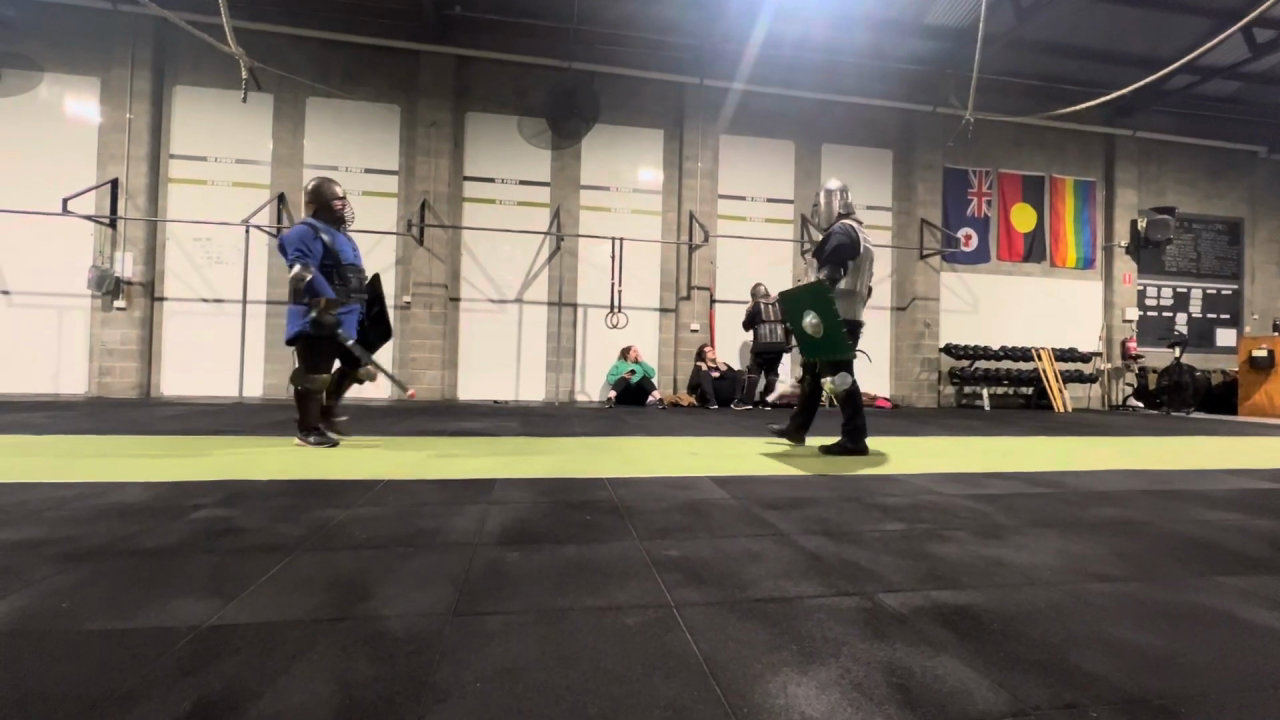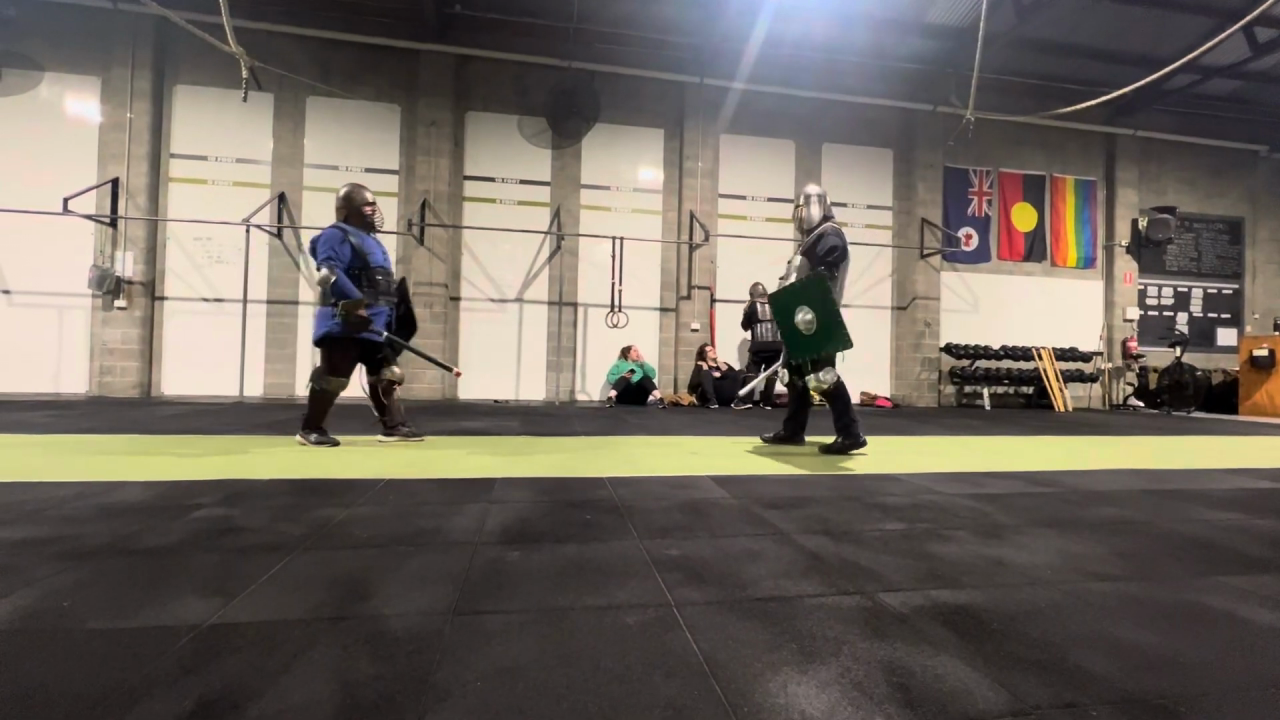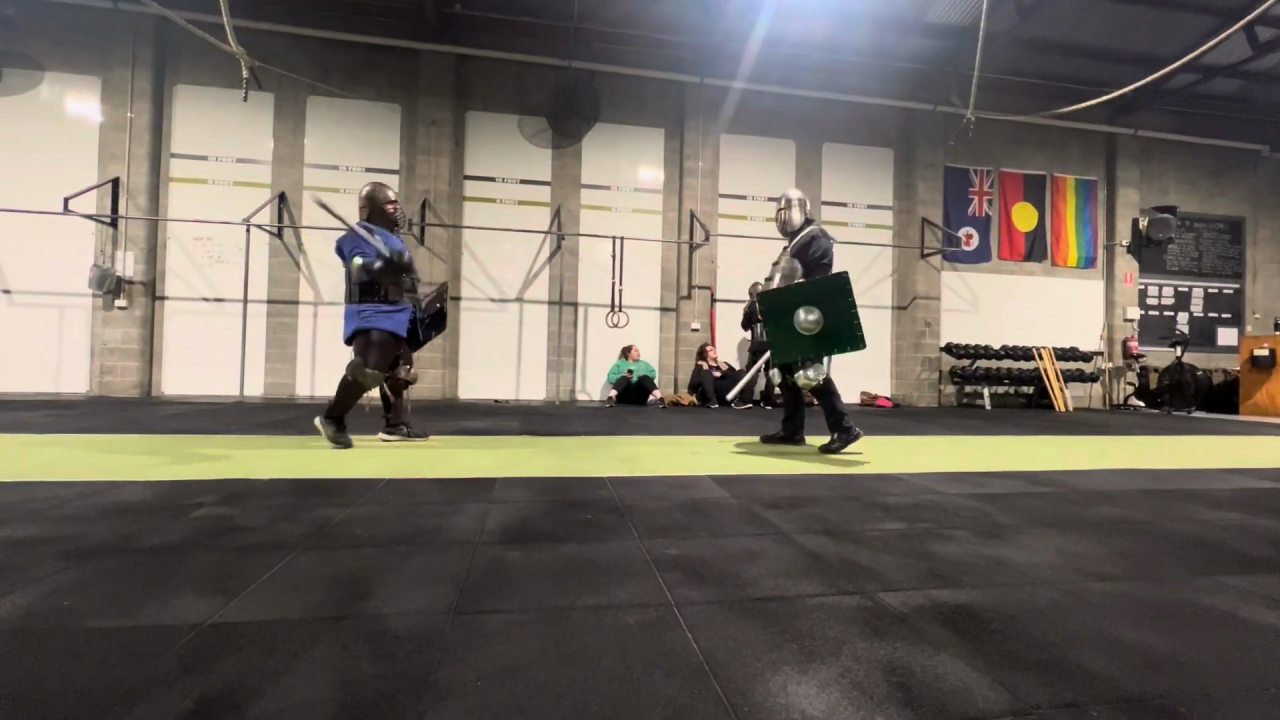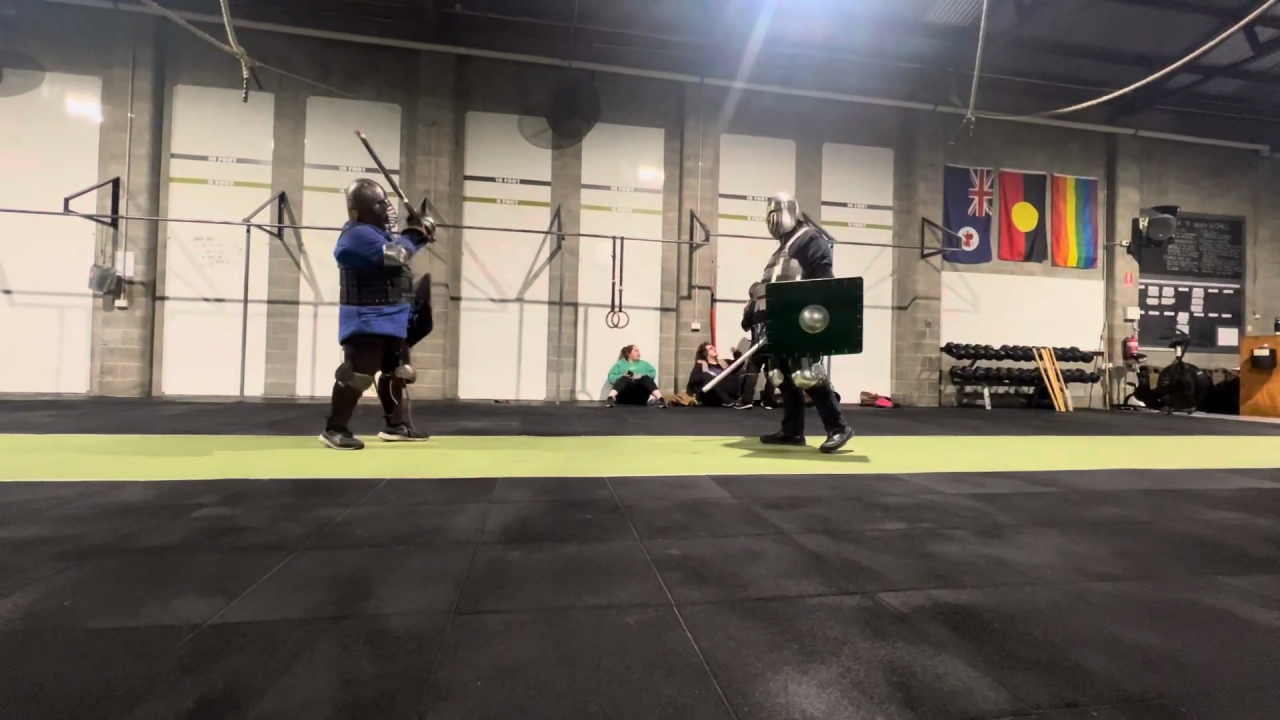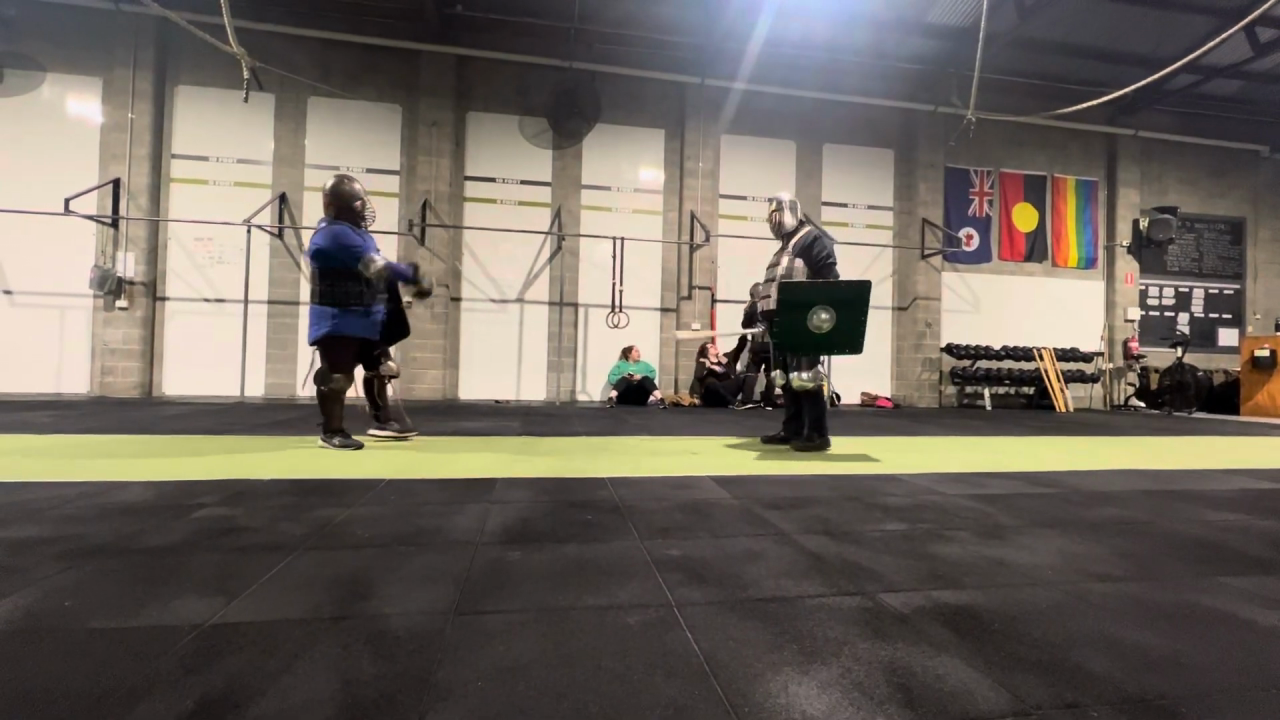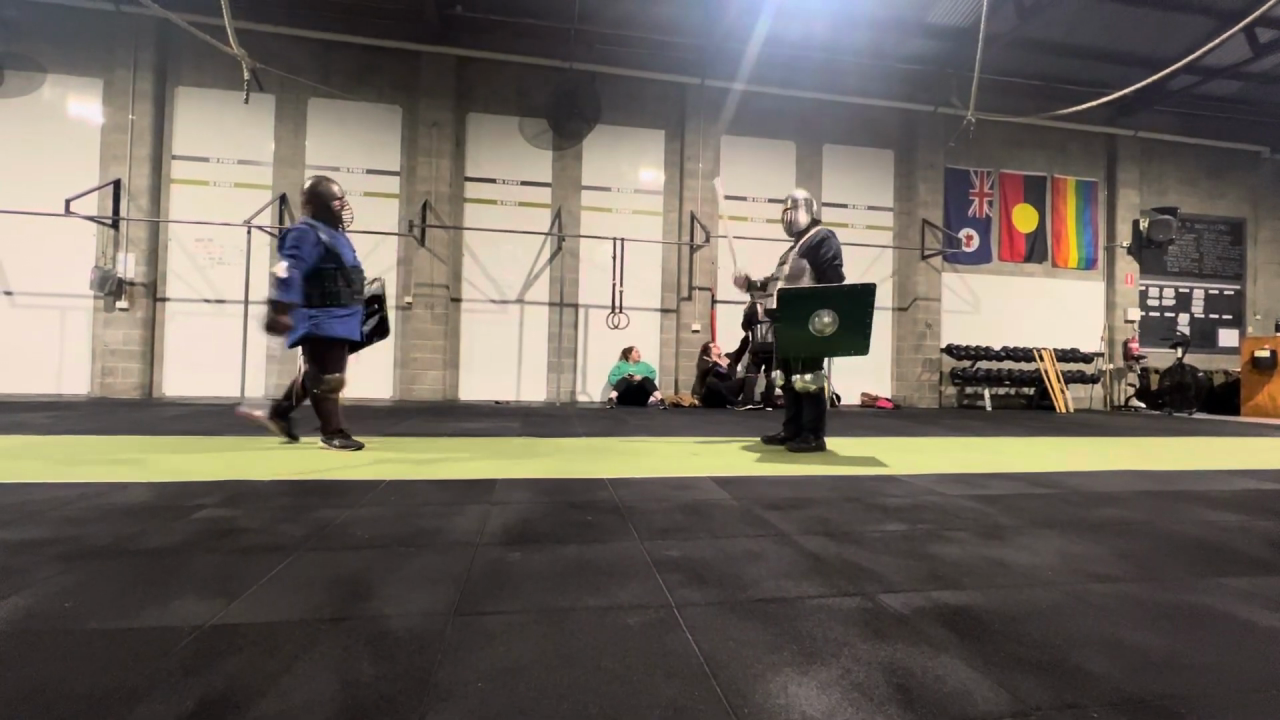
dt=0.3s
person 1, frame 1
left shoulder: (338, 235)
right shoulder: (306, 233)
left elbow: (349, 277)
right elbow: (303, 273)
left wrist: (360, 310)
right wrist: (325, 304)
left hip: (343, 318)
right hip: (321, 319)
left knee: (357, 365)
right knee: (315, 373)
left ankle: (326, 413)
right ankle: (308, 429)
person 1, frame 2
left shoulder: (370, 240)
right shoulder: (337, 236)
right elbow: (329, 272)
left wrist: (388, 313)
right wrist: (354, 304)
left hip: (375, 322)
right hip: (346, 321)
left knee: (385, 373)
right knee: (333, 374)
left ankle: (393, 427)
right ankle: (311, 429)
person 1, frame 3
left shoulder: (392, 238)
right shoulder: (362, 234)
right elbow: (359, 267)
left wrist: (414, 313)
right wrist: (384, 266)
left hip: (397, 318)
right hip: (373, 316)
left knee: (400, 372)
right knee: (369, 369)
left ankle: (396, 426)
right ankle: (332, 418)
person 1, frame 4
left shoulder: (375, 233)
right shoulder: (358, 235)
left elbow: (395, 261)
right elbow: (395, 255)
right wrist: (417, 231)
left hip: (390, 318)
right hip: (366, 318)
left knee: (398, 371)
right knee: (356, 373)
left ankle: (397, 426)
right ankle: (334, 430)
person 1, frame 5
left shoulder: (350, 231)
right shoulder: (335, 234)
left elbow: (373, 269)
right elbow: (375, 266)
right wrist: (414, 277)
left hip: (363, 318)
right hip: (339, 319)
left knee: (379, 367)
right knee: (336, 375)
right ankle: (332, 432)
person 1, frame 6
left shoulder: (332, 234)
right shoulder: (308, 234)
right elbow: (289, 271)
left wrist: (361, 306)
right wrist: (282, 309)
left hip: (336, 319)
right hip: (323, 320)
left knee: (318, 374)
right knee: (328, 376)
left ankle: (278, 414)
right ankle: (333, 434)
person 2, frame 1
left shoulder: (841, 232)
right shoulder: (856, 235)
left elbow: (829, 277)
right elbow: (862, 283)
right wrist: (854, 314)
right hip: (844, 318)
left knee: (838, 376)
right knee: (812, 372)
left ankle: (854, 439)
right ankle: (796, 427)
person 2, frame 2
left shoulder: (829, 235)
right shoulder: (814, 239)
left elbow: (823, 277)
left knee: (822, 374)
right knee: (796, 375)
left ankle: (850, 434)
right ankle: (793, 430)
person 2, frame 3
left shoulder: (815, 238)
right shoulder: (793, 244)
left elbow: (820, 279)
right knee: (786, 376)
left ankle: (843, 428)
right ankle: (792, 430)
person 2, frame 4
left shoulder: (810, 238)
right shoulder: (780, 250)
left elbow: (823, 276)
right elbow: (766, 289)
right wrist: (755, 319)
left knee: (807, 372)
right knee: (784, 377)
left ankle: (837, 427)
right ankle: (792, 431)
person 2, frame 5
left shoulder: (813, 238)
right shoulder: (782, 248)
left elbow: (829, 276)
right wrist: (766, 319)
left knee: (805, 375)
right knee: (787, 378)
left ankle: (817, 434)
right ankle: (793, 430)
person 2, frame 6
left shoulder: (822, 238)
right shoulder: (795, 247)
left elbow: (833, 278)
right elbow: (782, 281)
right wrist: (752, 284)
left knee: (808, 376)
right knee: (788, 377)
left ankle: (814, 436)
right ankle: (792, 430)
